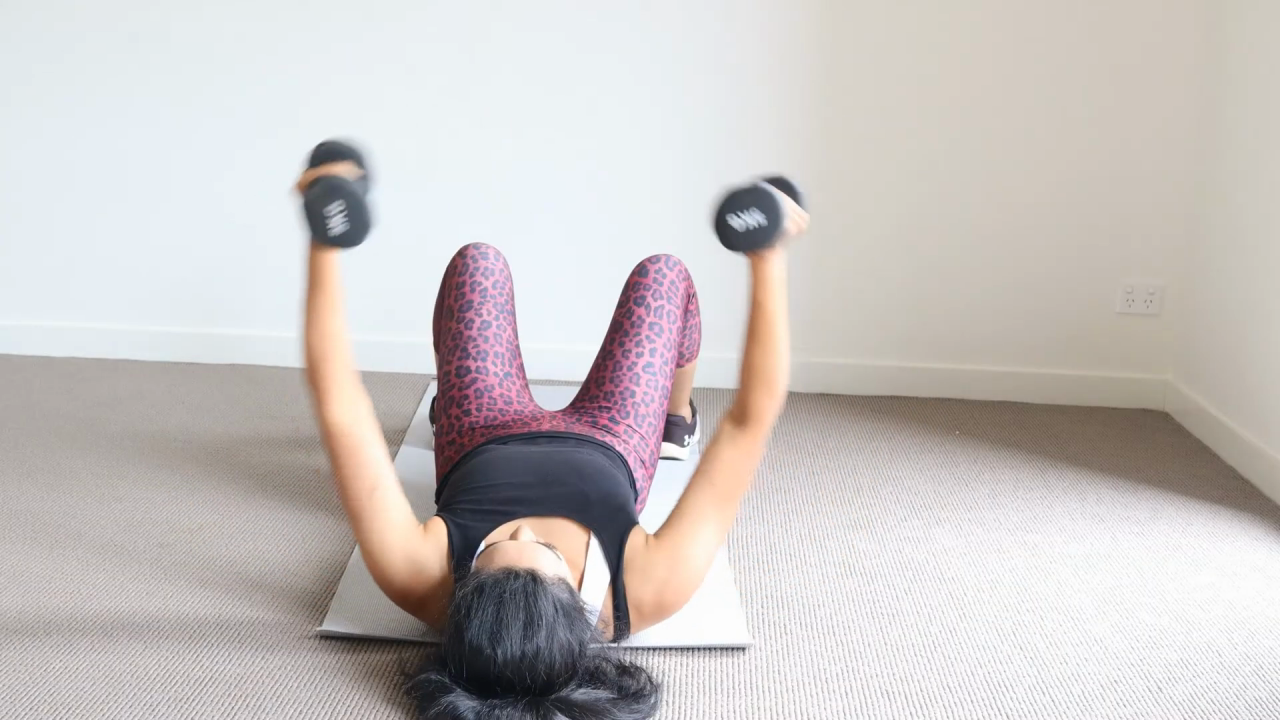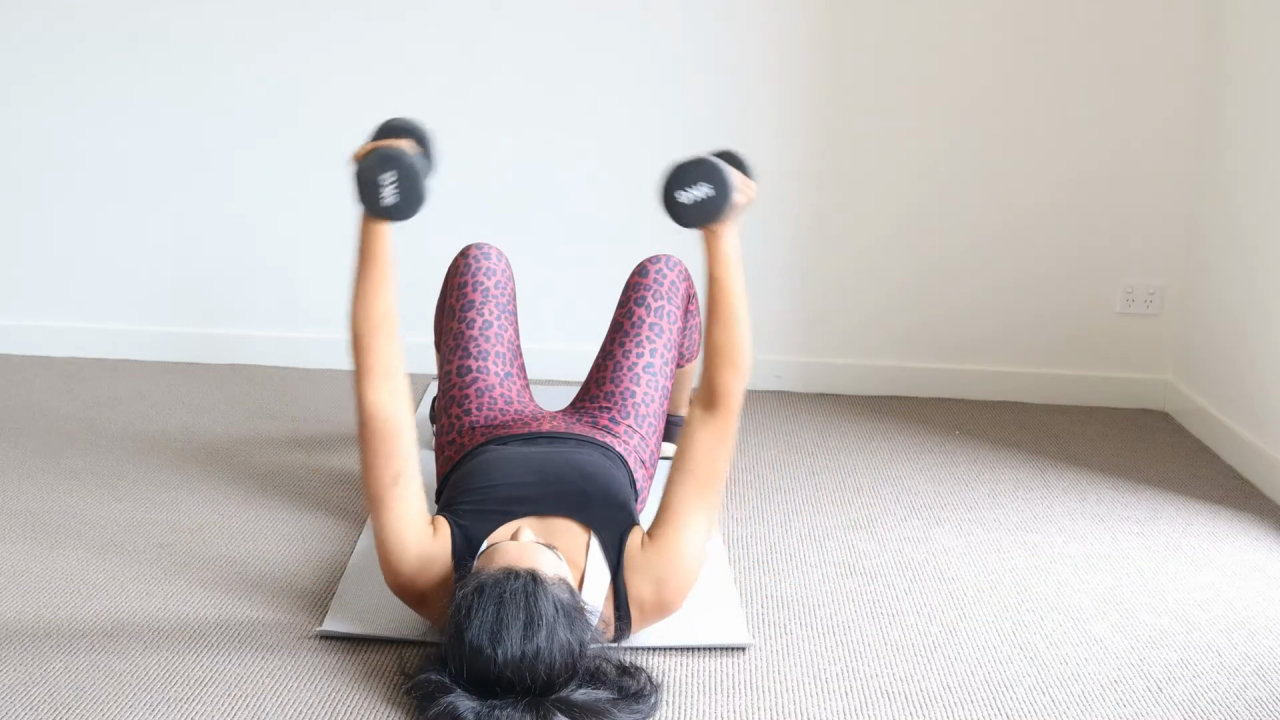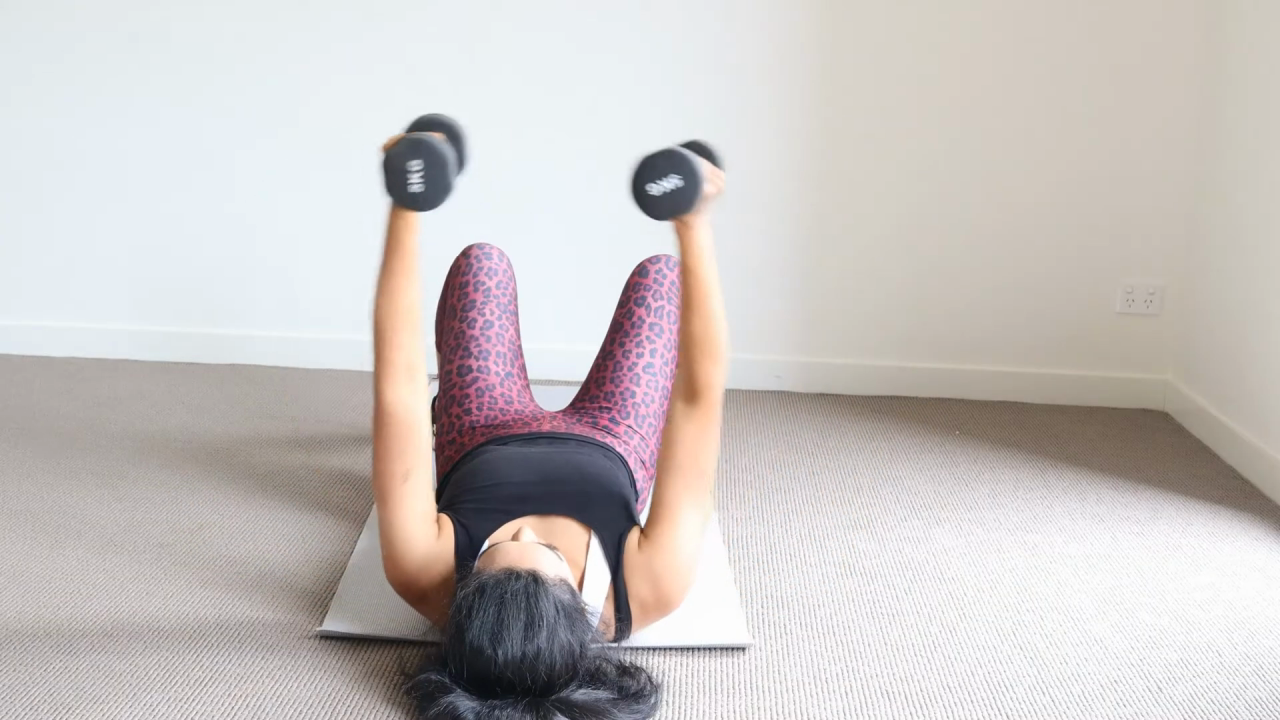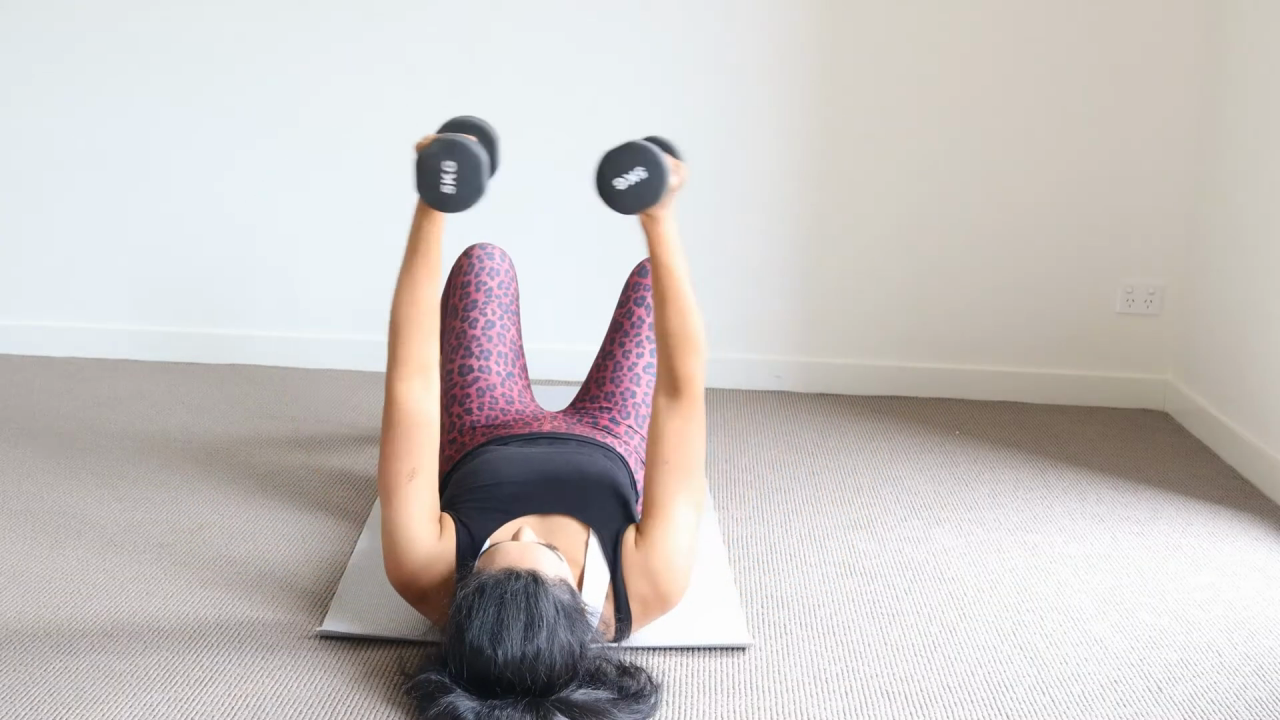
dt=0.1s
person 1, frame 1
left shoulder: (423, 577)
right shoulder: (645, 588)
left elbow: (338, 408)
right elbow: (750, 421)
left wrist: (324, 246)
right wrist: (769, 260)
left hip: (482, 448)
right hip: (607, 455)
left knee: (478, 261)
right knee: (662, 275)
right ankle: (675, 424)
person 1, frame 2
left shoulder: (427, 577)
right shoulder: (647, 589)
left elbow: (378, 391)
right elbow: (720, 405)
left wrist: (376, 221)
right wrist: (721, 236)
left hip: (484, 449)
right hip: (606, 455)
left knee: (481, 261)
right knee: (663, 273)
right ankle: (672, 427)
person 1, frame 3
left shoulder: (428, 575)
right shoulder: (645, 589)
left elbow: (396, 390)
right elbow: (704, 396)
left wrist: (405, 213)
right wrist: (693, 226)
left hip: (483, 448)
right hip: (606, 454)
left knee: (482, 262)
right knee: (662, 273)
right ankle: (664, 425)
person 1, frame 4
left shoulder: (429, 574)
right shoulder: (645, 587)
left elbow: (410, 382)
right elbow: (681, 391)
left wrist: (431, 208)
right wrist: (658, 221)
left hip: (483, 448)
right hip: (605, 451)
left knee: (484, 261)
right knee: (660, 275)
